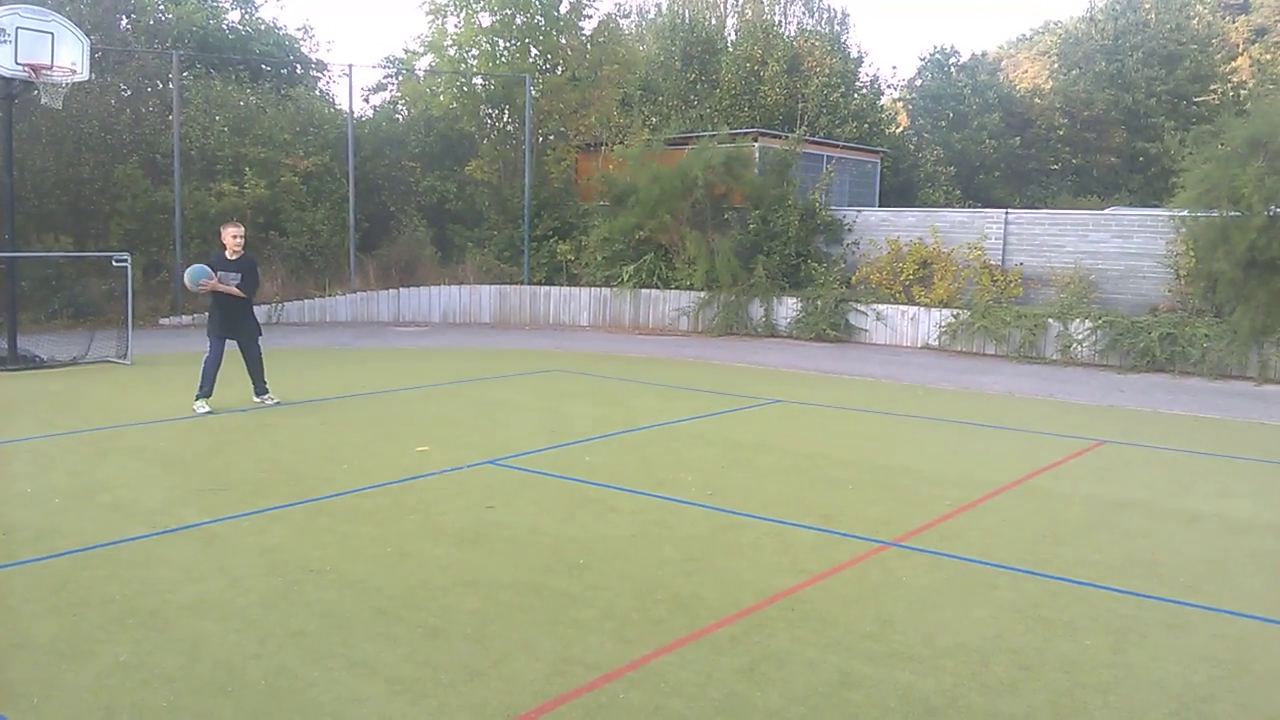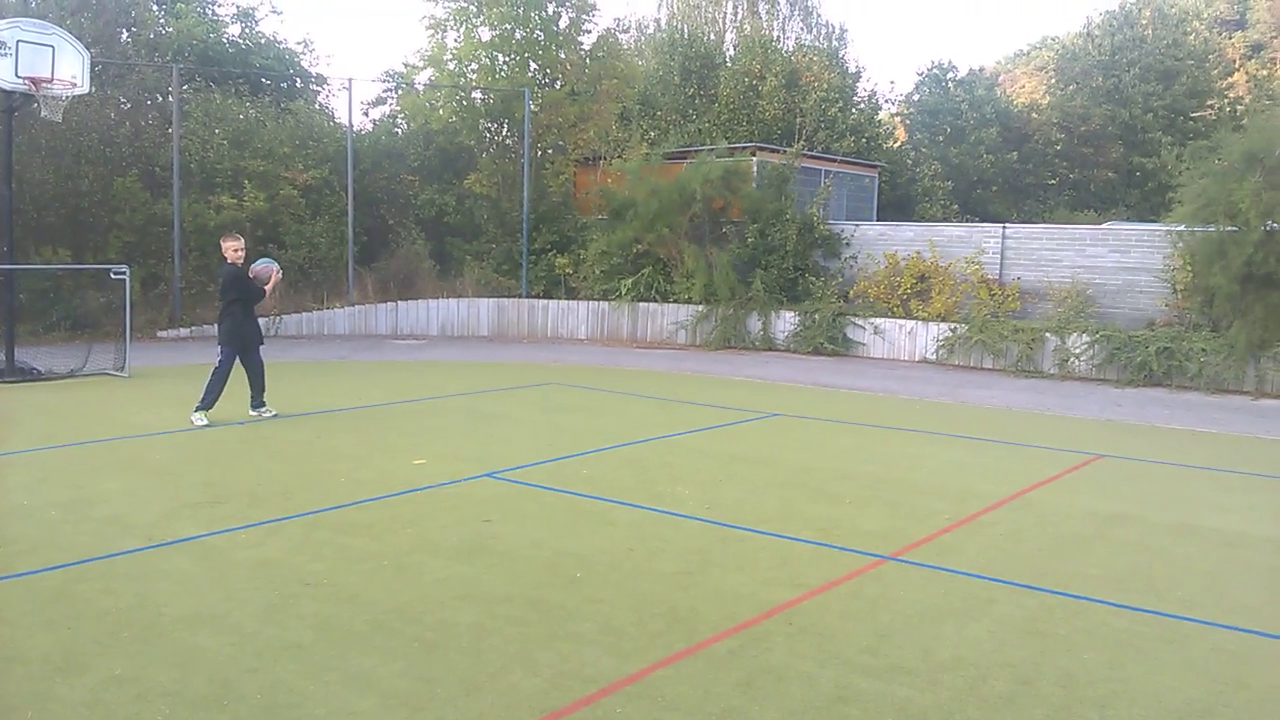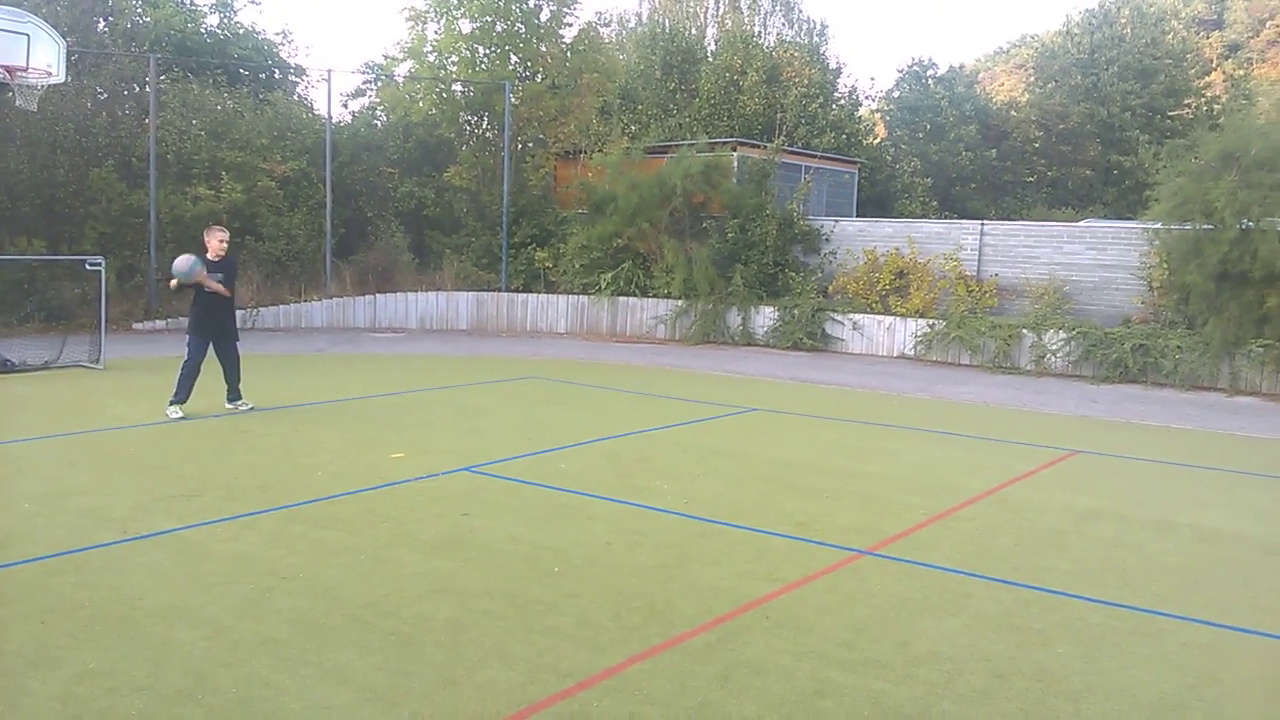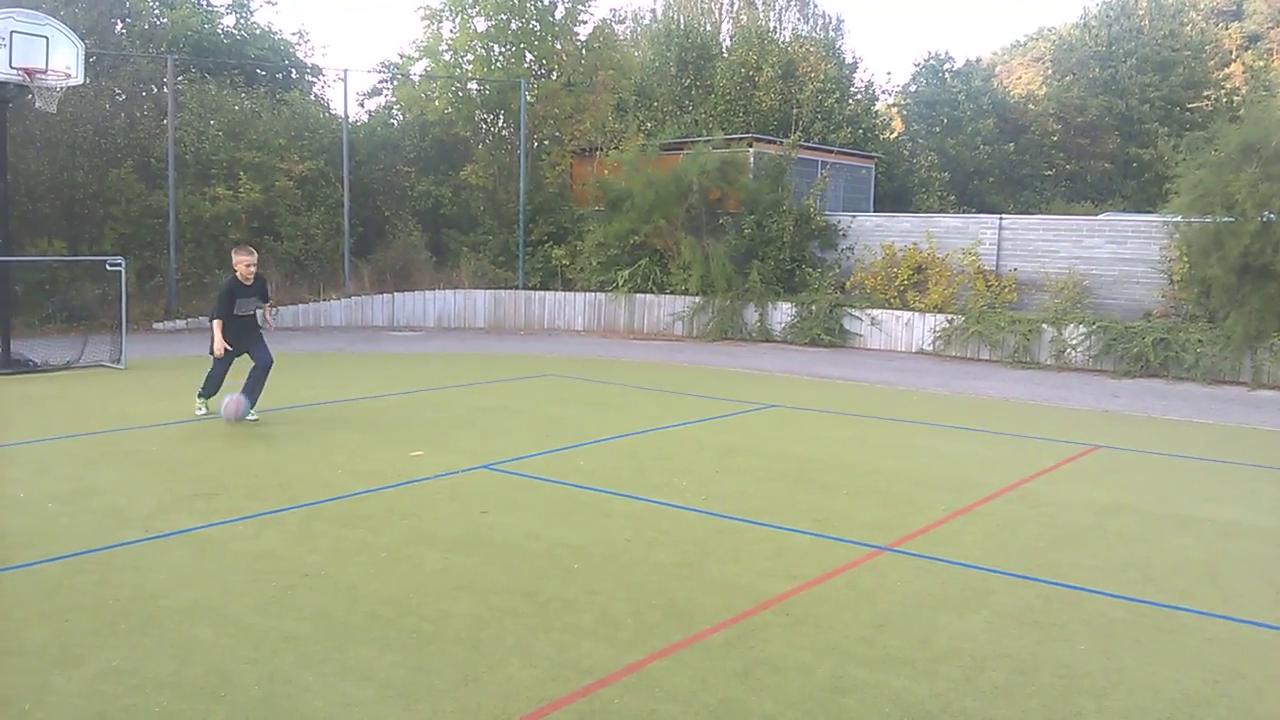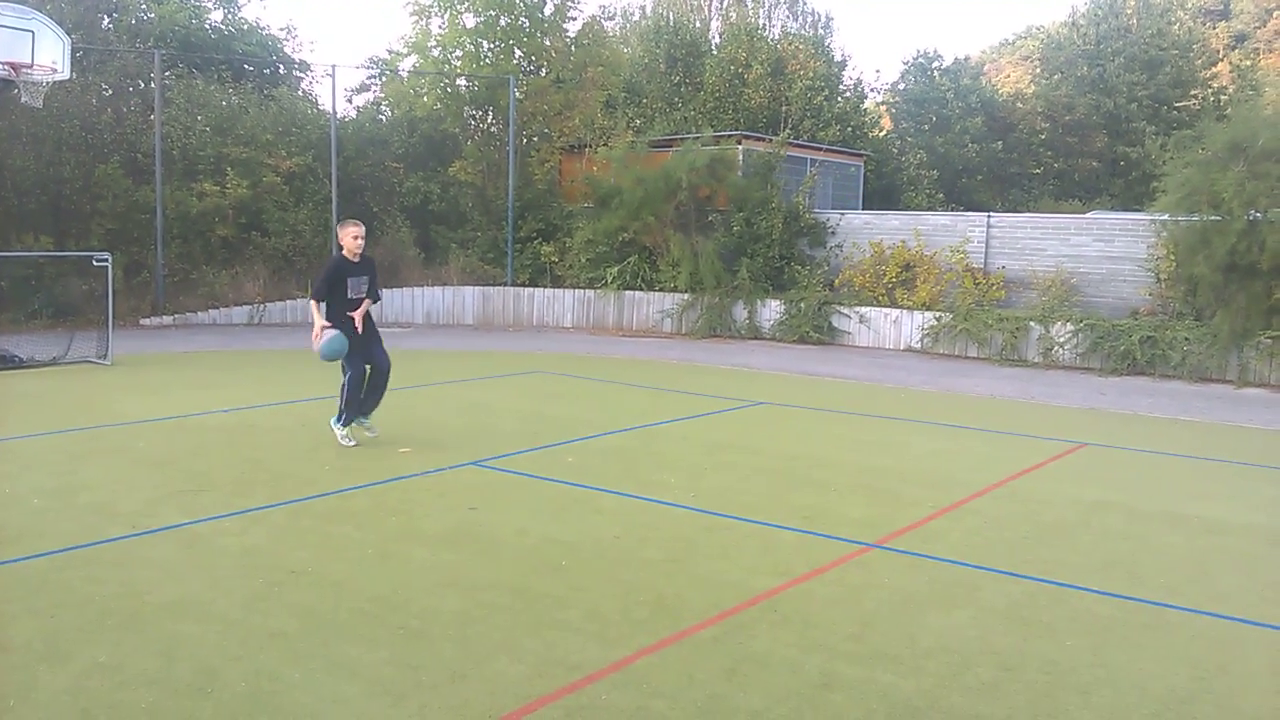
dt=0.7s
person 1, frame 1
left shoulder: (249, 262)
right shoulder: (215, 261)
left elbow: (247, 291)
right elbow: (207, 286)
left wrist: (219, 287)
right wrist: (204, 286)
left hip: (243, 319)
right hip: (219, 319)
left knee: (254, 355)
right knee: (213, 357)
left ankle: (261, 392)
right ankle: (201, 398)
person 1, frame 2
left shoulder: (235, 271)
right shoulder: (234, 273)
left elbow: (248, 295)
right elbow: (257, 296)
left wrist: (254, 282)
right wrist: (273, 282)
left hip: (245, 330)
right hip: (231, 331)
left knee: (256, 367)
right knee: (222, 370)
left ankle: (257, 405)
right ankle: (200, 410)
person 1, frame 3
left shoulder: (229, 264)
left elbow: (228, 291)
right elbow: (175, 286)
left wrist: (206, 281)
right wrist: (178, 280)
left hip: (223, 323)
right hip: (200, 323)
left knee: (231, 360)
right knee: (192, 363)
left ankle: (233, 398)
right ankle: (175, 404)
person 1, frame 4
left shoulder: (260, 281)
right shoulder: (229, 287)
right elbow: (217, 315)
left wrist: (267, 313)
right wrist: (218, 339)
left hip: (251, 331)
right hip: (231, 332)
left knee: (265, 362)
right knee: (220, 370)
left ankle: (246, 406)
right ankle: (202, 397)
person 1, frame 5
left shoulder: (368, 263)
right shoulder: (335, 265)
left elbow: (371, 295)
right elbow: (315, 296)
left wrist: (361, 312)
right wrist: (318, 320)
left hip: (362, 323)
right hip: (340, 325)
left knee: (382, 365)
right knee: (356, 371)
left ankle: (362, 414)
right ankle: (342, 422)
